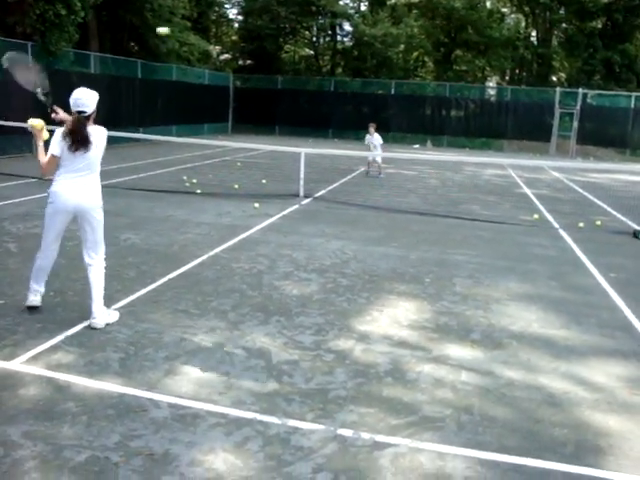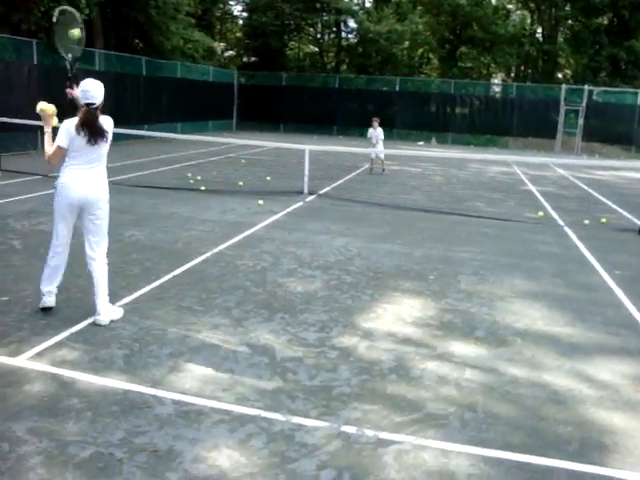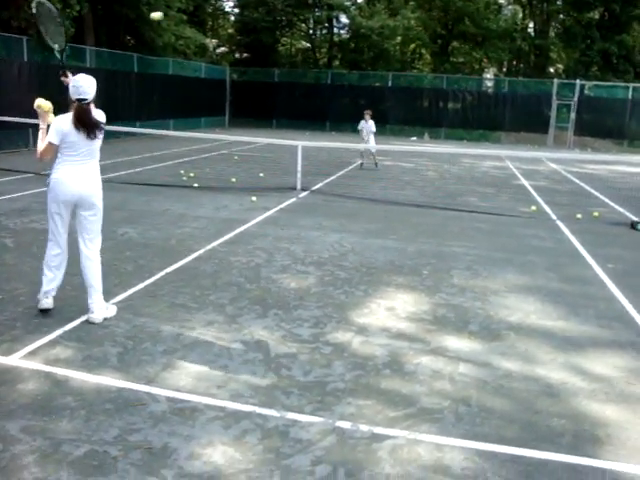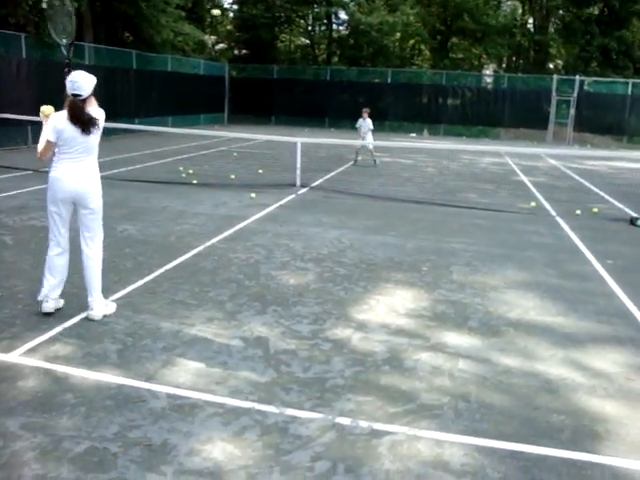
dt=0.1s
person 1, frame 1
left shoulder: (61, 135)
right shoulder: (100, 134)
left elbow: (46, 170)
left wrist: (39, 142)
right wrist: (67, 119)
left hip: (62, 196)
right hip: (90, 200)
left knee: (48, 247)
right knee: (94, 258)
left ankle: (35, 294)
right ankle: (98, 313)
person 1, frame 2
left shoulder: (70, 126)
right shoulder: (108, 124)
left elbow: (51, 160)
left wrist: (48, 129)
right wrist: (80, 97)
left hip: (69, 188)
right hip: (96, 192)
left knee: (59, 244)
right knee: (96, 252)
left ankle: (48, 294)
right ankle: (103, 310)
person 1, frame 3
left shoulder: (61, 122)
right shoulder: (100, 119)
left elbow: (43, 156)
left wrist: (42, 125)
right wrist: (78, 85)
left hip: (62, 185)
right hip: (89, 188)
left knee: (56, 243)
right knee: (90, 247)
left ankle: (47, 296)
right ankle: (97, 308)
person 1, frame 4
left shoulder: (57, 119)
right shoulder: (98, 116)
left elbow: (43, 156)
left wrist: (44, 127)
right wrist: (84, 90)
left hip: (60, 183)
right hip: (88, 186)
left knee: (58, 244)
right knee: (91, 246)
left ankle: (49, 298)
right ankle: (96, 305)
